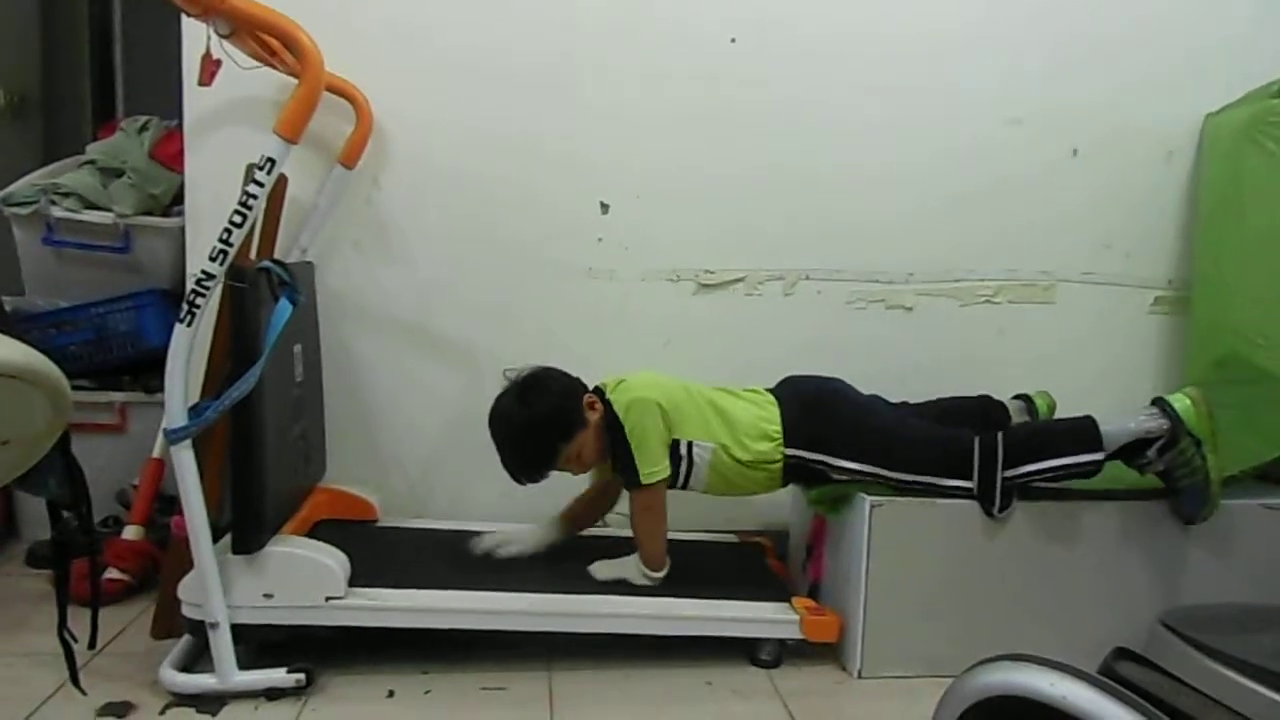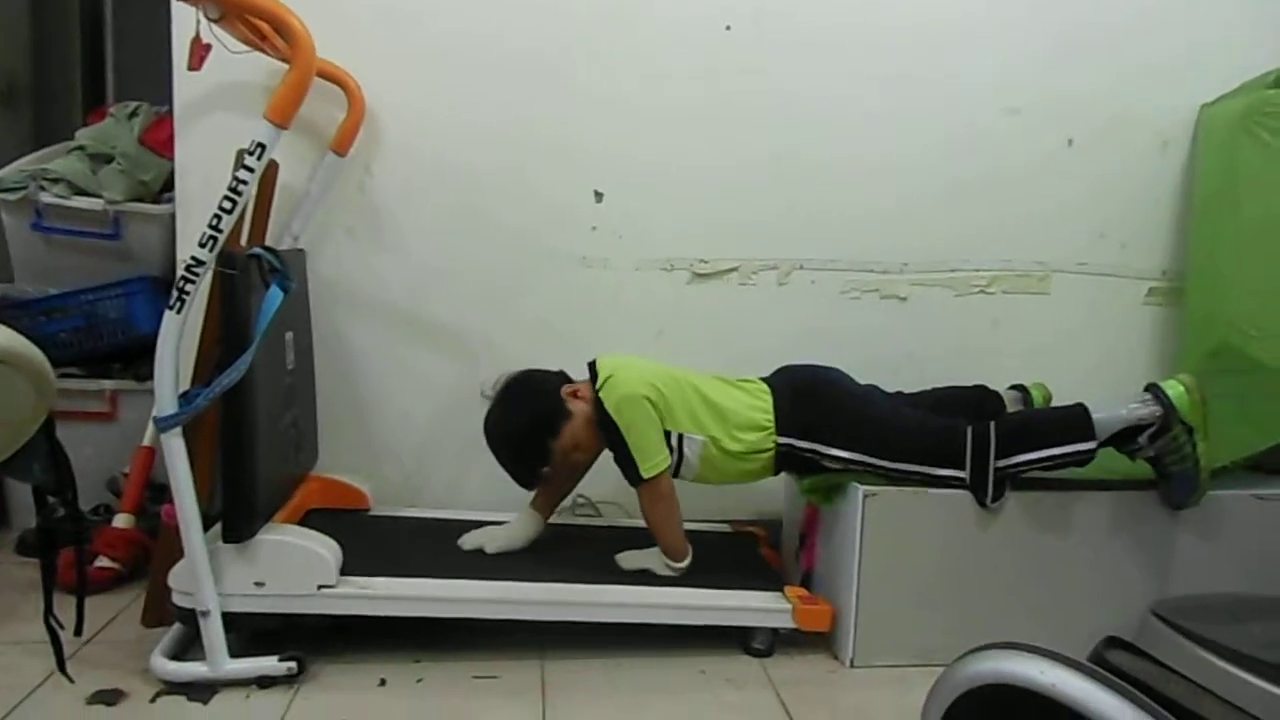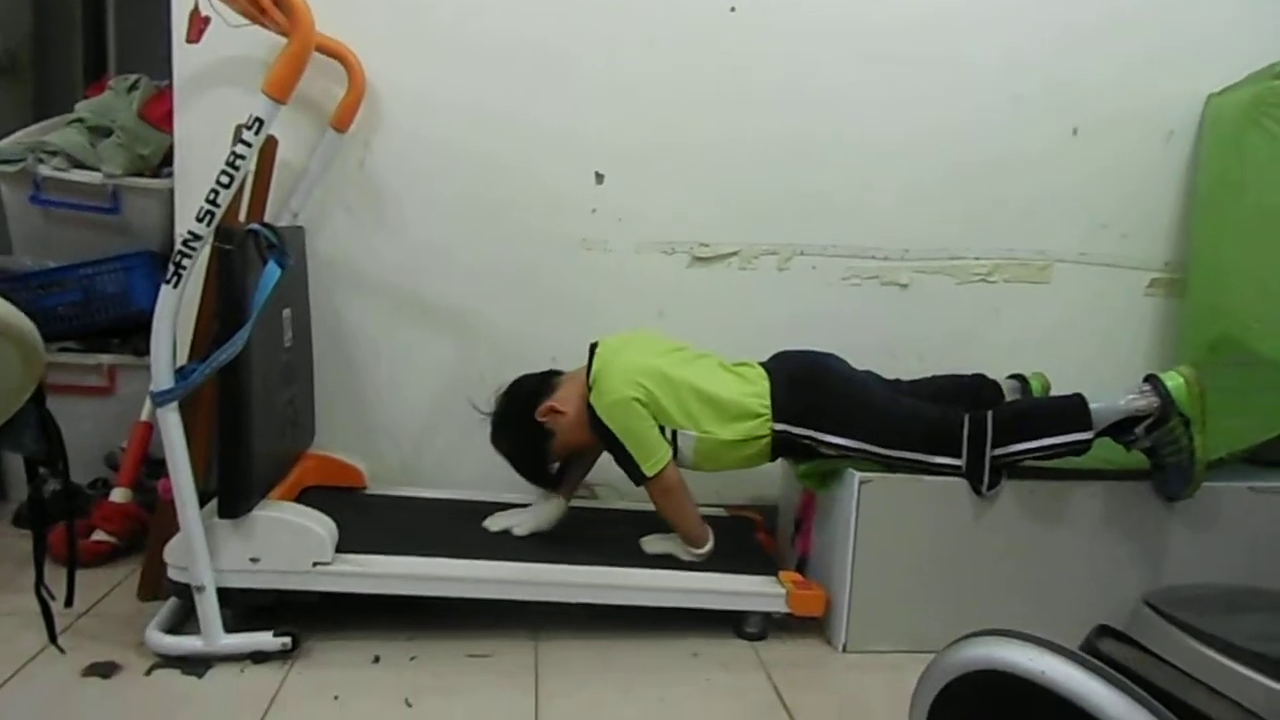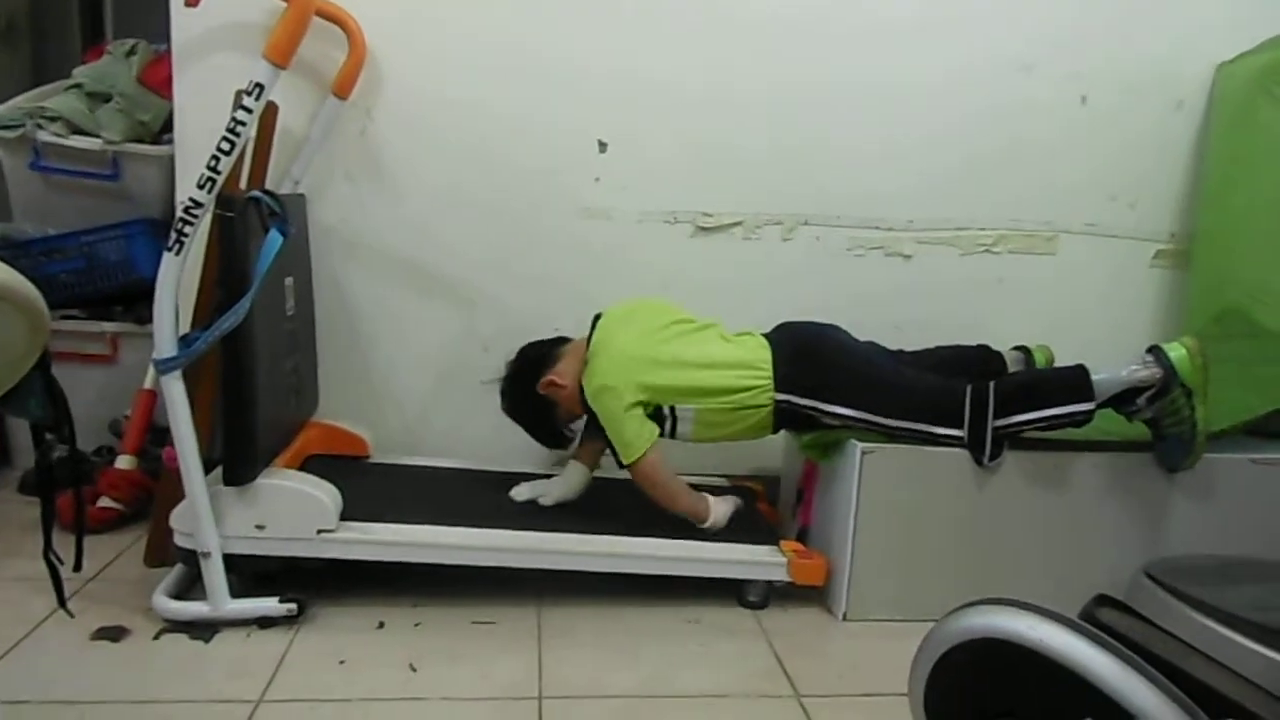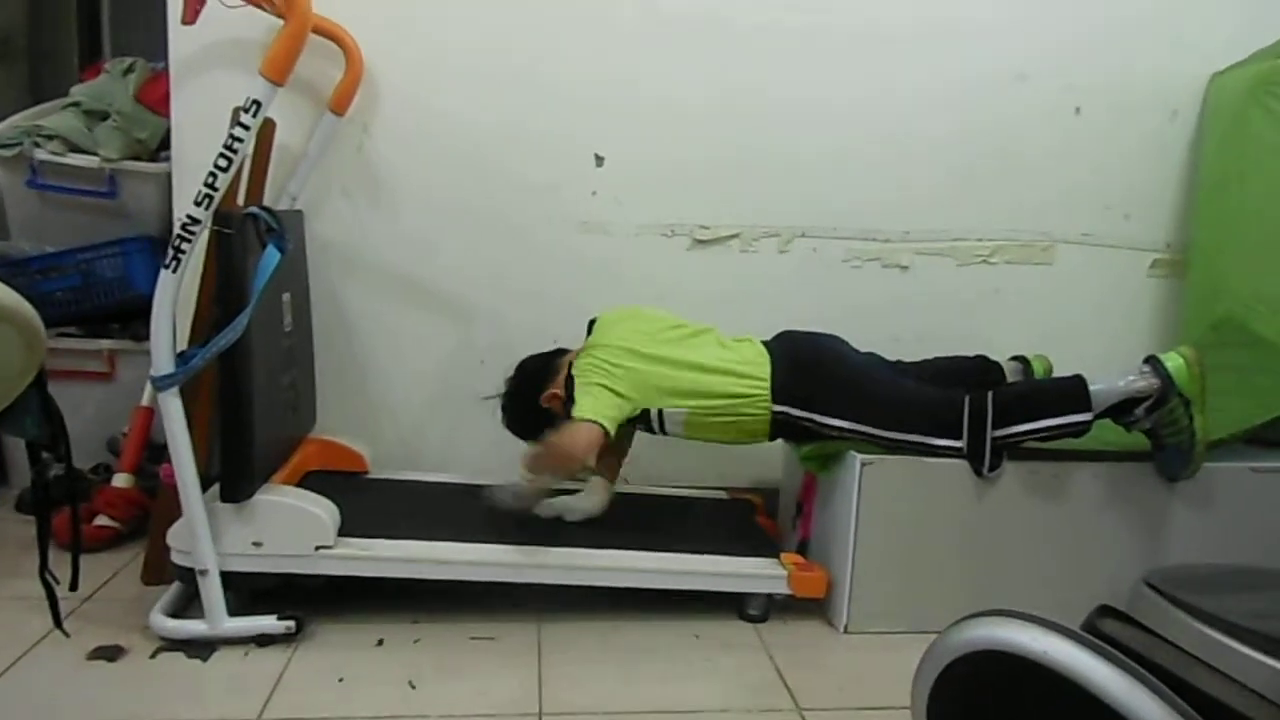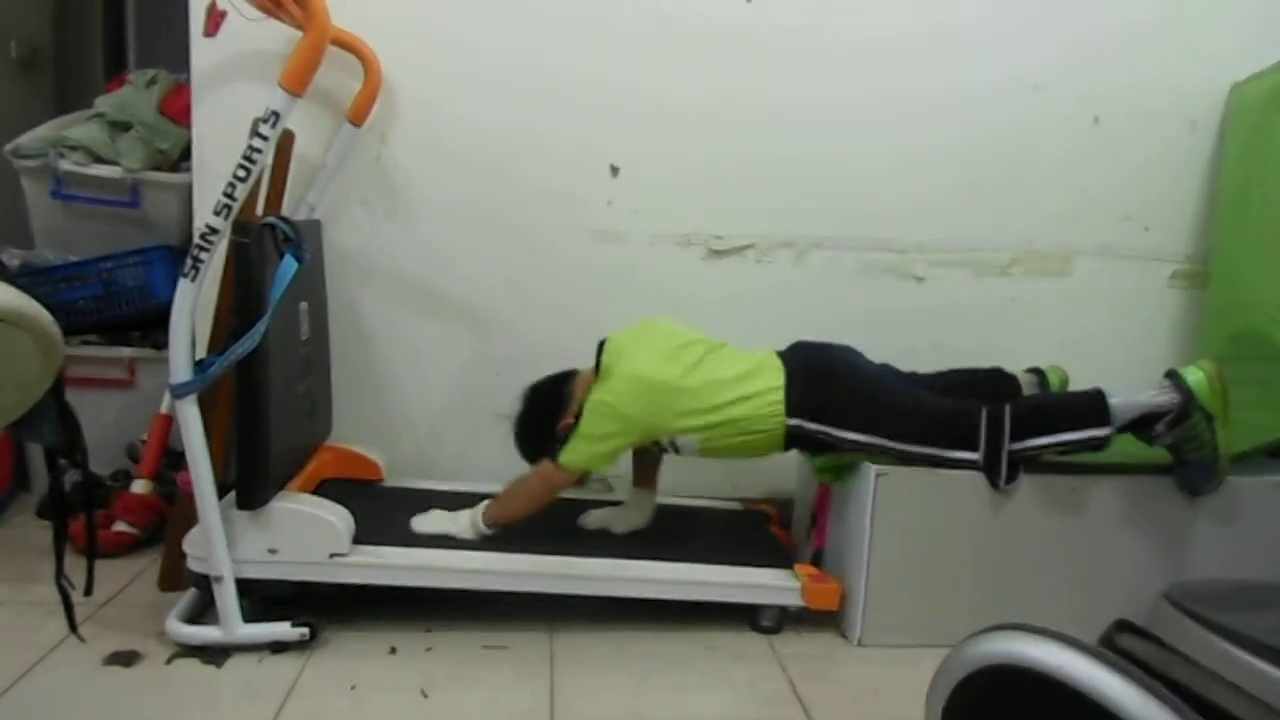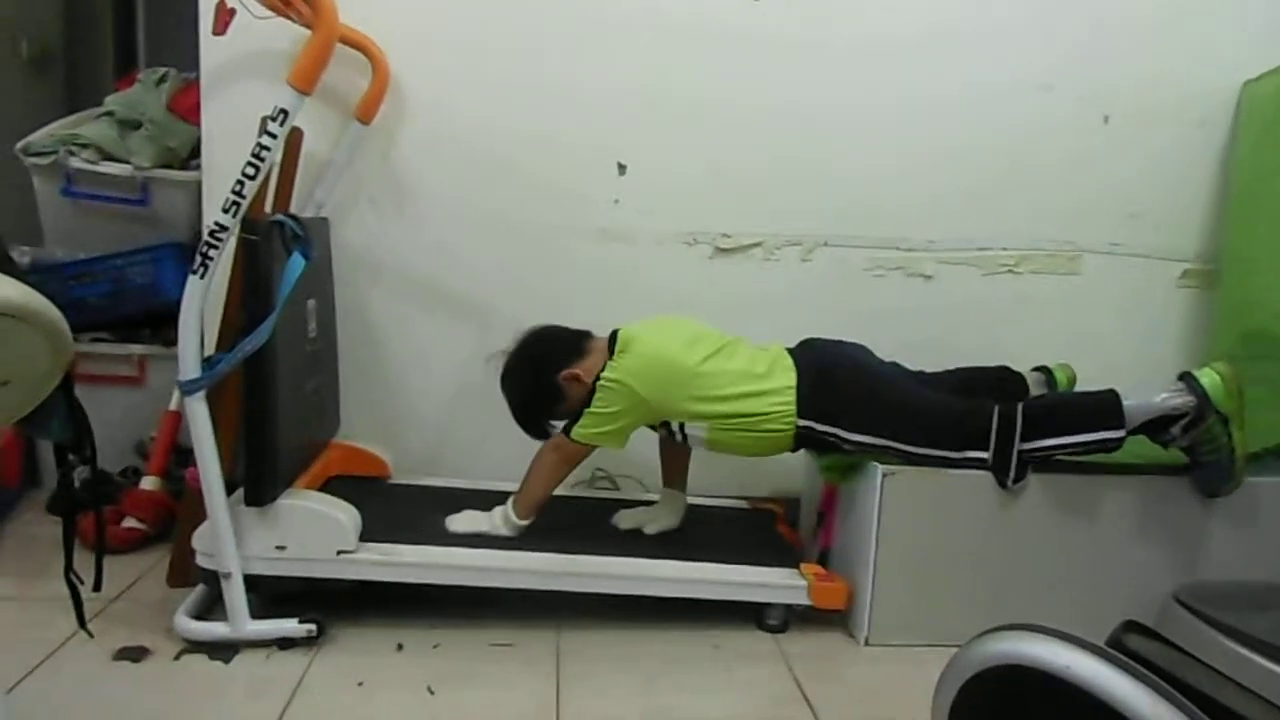
dt=0.4s
person 1, frame 1
left shoulder: (632, 406)
right shoulder: (614, 407)
left elbow: (649, 507)
right elbow: (604, 496)
left wrist: (644, 566)
right wrist: (543, 534)
left hip: (814, 433)
right hip: (798, 410)
left knee: (978, 466)
right knee: (921, 425)
left ankle: (1156, 429)
right ankle: (1015, 412)
person 1, frame 2
left shoulder: (621, 398)
right shoulder: (601, 381)
left elbow: (657, 493)
right elbow: (564, 468)
left wrist: (671, 558)
right wrist: (525, 525)
left hip: (806, 423)
right hip: (793, 397)
left knee: (969, 456)
right knee: (912, 413)
left ankle: (1145, 417)
right ankle: (1011, 402)
person 1, frame 3
left shoulder: (614, 398)
right shoulder: (605, 357)
left elbow: (664, 482)
right elbow: (586, 447)
left wrist: (696, 544)
right wrist: (547, 507)
left hip: (802, 411)
right hip: (792, 380)
left knee: (967, 443)
right knee: (913, 401)
left ankle: (1145, 407)
person 1, frame 4
left shoulder: (605, 381)
right shoulder: (613, 322)
left elbow: (652, 476)
left wrist: (708, 513)
right wrist: (572, 476)
left hip: (802, 383)
right hip: (794, 348)
left knee: (968, 415)
right knee: (913, 373)
left ankle: (1149, 377)
person 1, frame 5
left shoulder: (594, 372)
right shoulder: (612, 327)
left elbow: (576, 447)
right elbow: (623, 417)
left wrist: (530, 478)
right wrist: (594, 492)
left hip: (801, 396)
right hip: (794, 359)
left knee: (968, 427)
right knee: (913, 383)
left ankle: (1145, 386)
person 1, frame 6
left shoulder: (611, 402)
right shoulder: (628, 344)
left elbow: (546, 482)
left wrist: (471, 521)
right wrist: (637, 506)
left hip: (816, 405)
right hip: (807, 368)
left knee: (981, 438)
right knee: (926, 395)
left ankle: (1165, 402)
person 1, frame 7
left shoulder: (623, 380)
right shoulder: (640, 336)
left elbow: (559, 453)
right elbow: (674, 413)
left wrist: (507, 519)
right wrist: (669, 504)
left hip: (828, 407)
right hip: (819, 367)
left knee: (993, 438)
right knee: (935, 395)
left ankle: (1181, 404)
